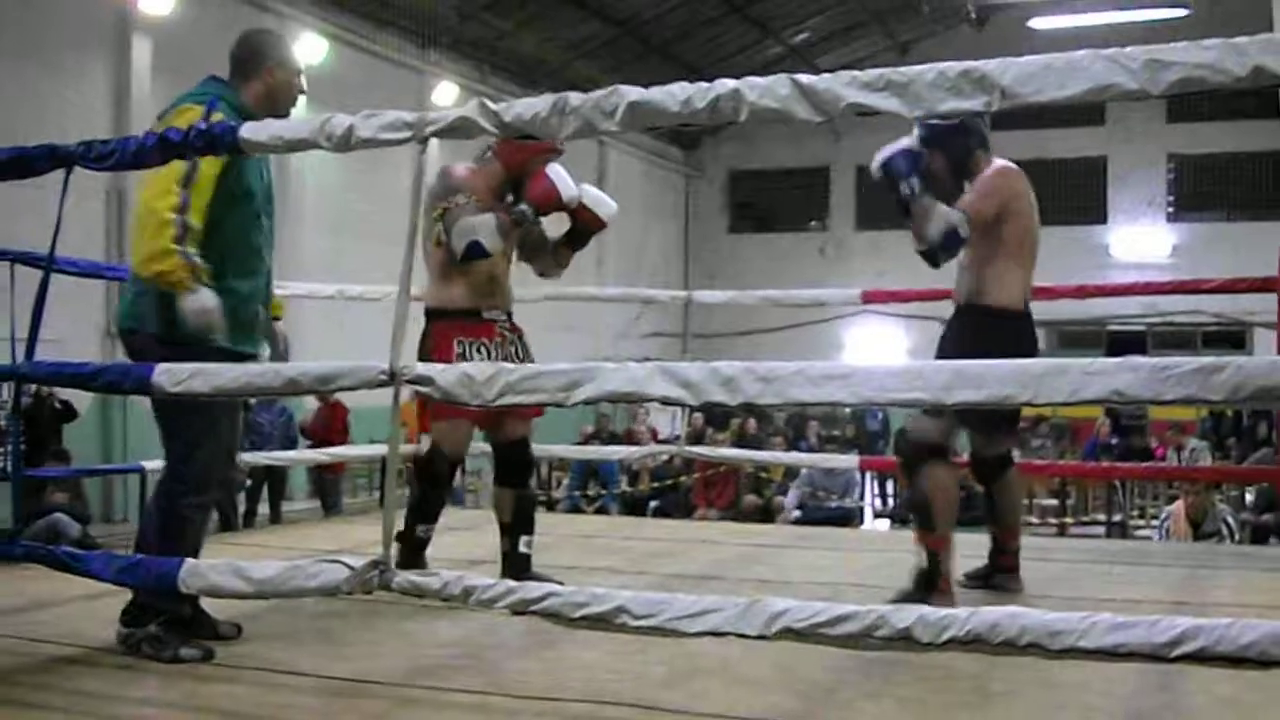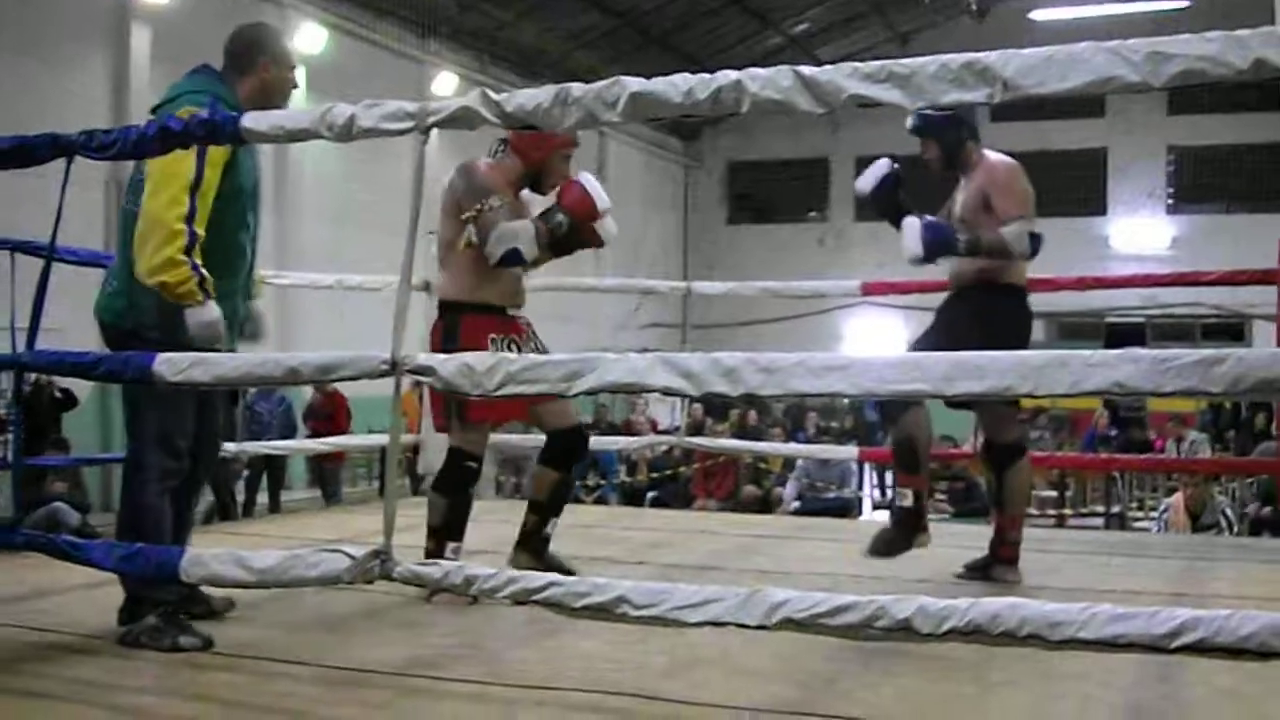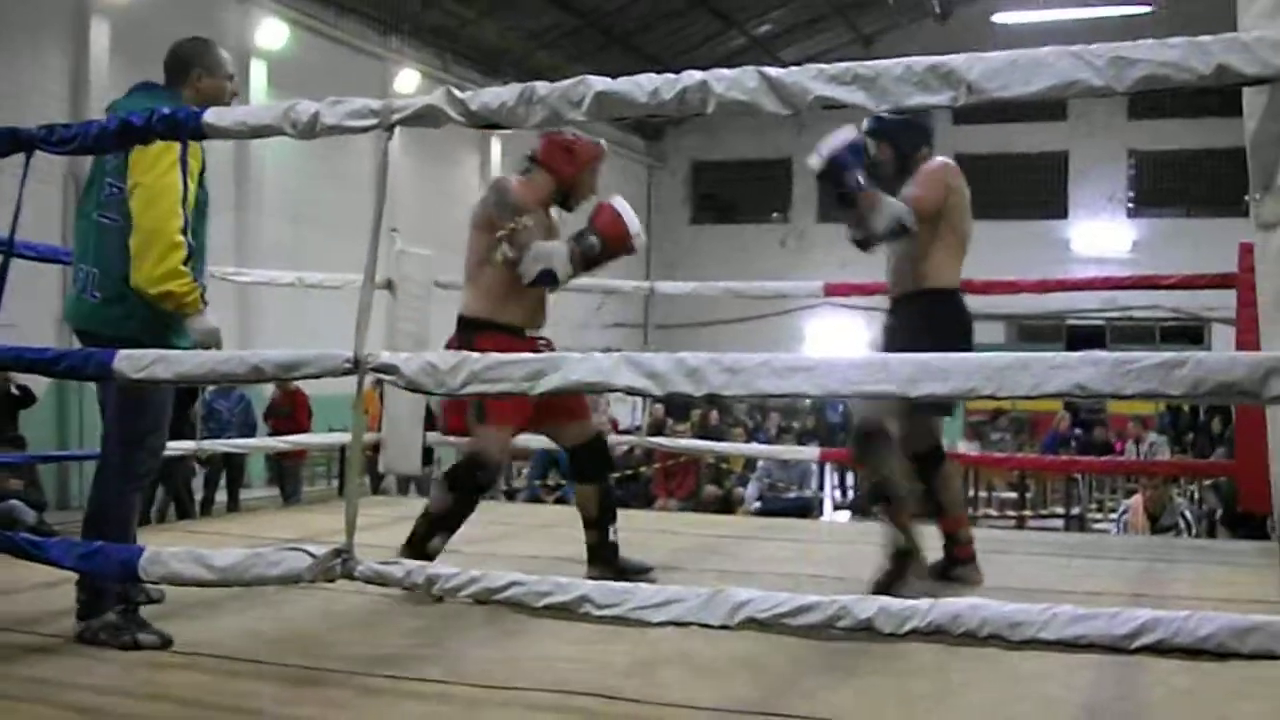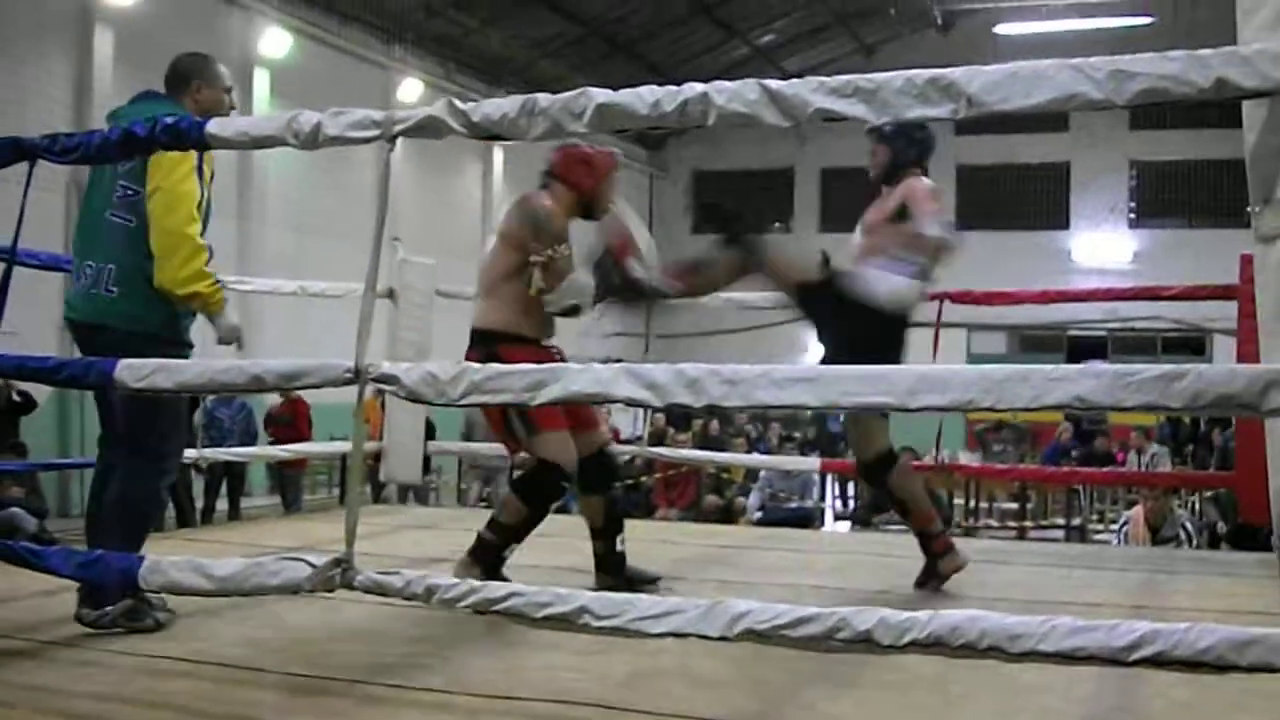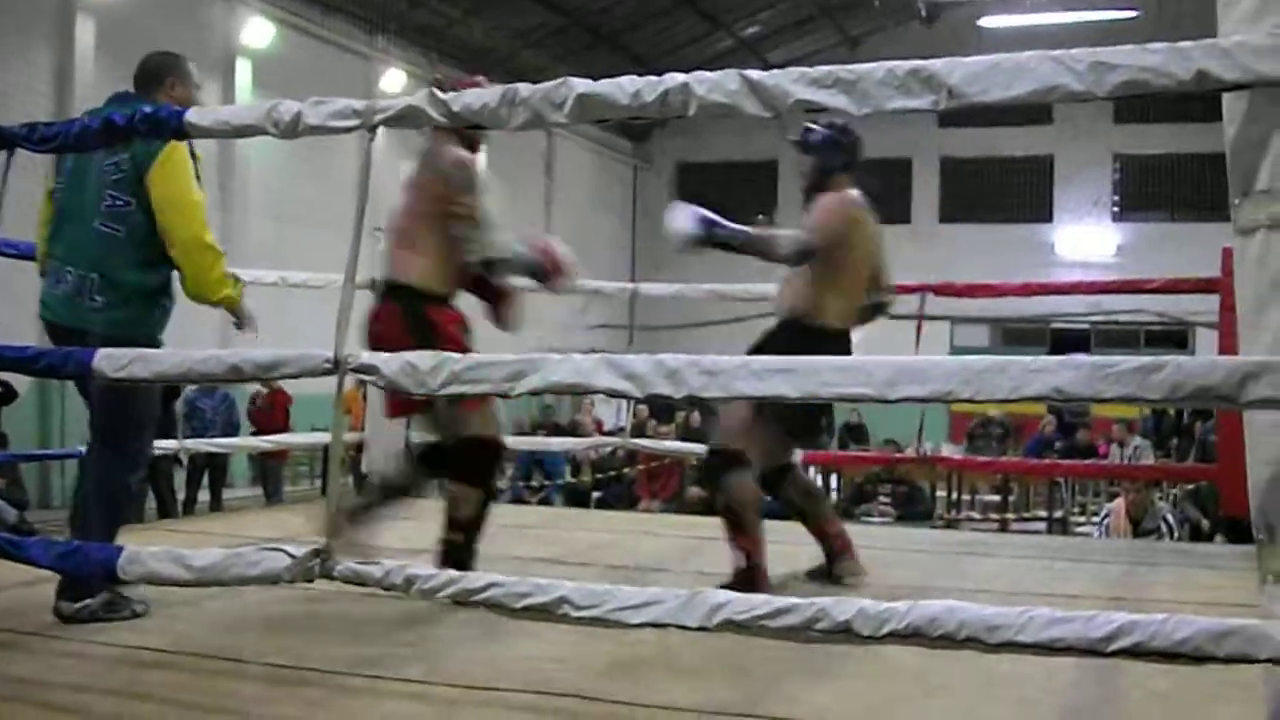
dt=0.3s
person 1, frame 1
right shoulder: (205, 117)
right elbow: (159, 208)
left wrist: (266, 311)
right wrist: (187, 286)
left hip: (216, 335)
right hip: (179, 331)
left knee: (210, 470)
right knee: (193, 474)
left ankle: (174, 603)
right ankle: (146, 616)
person 1, frame 2
right shoulder: (200, 116)
right elbow: (167, 216)
left wrist: (240, 299)
right wrist: (193, 296)
left hip: (187, 322)
right hip: (157, 322)
left knee: (198, 453)
right knee: (158, 461)
left ankle: (170, 584)
right ankle: (145, 610)
person 1, frame 3
left shoulder: (136, 122)
right shoulder: (169, 131)
right elbow: (158, 233)
right wrist: (192, 306)
left hip: (116, 314)
right hip: (134, 320)
left knee: (132, 452)
right knee: (130, 459)
left ankle: (111, 579)
right ankle: (103, 606)
person 1, frame 4
left shoulder: (123, 133)
right elbow: (177, 236)
right wrist: (214, 306)
left hip: (95, 310)
right hip: (142, 318)
left knee: (122, 449)
right knee: (152, 456)
left ankle: (107, 583)
right ankle: (108, 594)
person 1, frame 5
right shoulder: (162, 143)
left elbow: (51, 222)
right elbow: (190, 239)
right wrist: (231, 299)
left hip: (68, 310)
right hip: (120, 318)
left knee: (109, 441)
right knee: (123, 452)
right ankle: (84, 589)
person 2, frame 1
left shoulder: (999, 178)
right shoulder: (993, 186)
left elbow: (943, 234)
right elbow: (938, 252)
left wrist: (910, 184)
right wrist: (912, 191)
left hip: (986, 329)
right hip: (1008, 331)
left knee: (923, 444)
right knee: (991, 451)
left ankle: (934, 582)
right ankle: (1004, 566)
person 2, frame 2
left shoulder: (999, 171)
right shoulder: (969, 183)
left elbow: (1026, 240)
right elbow: (932, 248)
left wrist: (958, 237)
right wrist: (896, 210)
left hip: (989, 308)
right hip: (978, 309)
left knee: (901, 391)
right knee: (1005, 439)
left ankle: (911, 517)
right ankle: (1005, 557)
person 2, frame 3
left shoulder: (937, 171)
right shoulder: (915, 182)
left elbow: (892, 224)
right elbow: (866, 236)
left wrist: (855, 179)
right wrist: (849, 184)
left hip: (929, 316)
right hip: (917, 318)
left knee: (872, 429)
right knee: (923, 444)
left ankle: (905, 549)
right ankle: (961, 556)
person 2, frame 4
left shoulder: (919, 189)
right shoulder: (898, 195)
left elbow: (939, 237)
left wrist: (907, 263)
left hip: (861, 321)
right hip: (875, 328)
left knee: (752, 255)
right knee: (875, 457)
left ankle: (650, 283)
right ankle: (940, 551)
person 2, frame 5
left shoulder: (839, 205)
right shoulder: (862, 221)
left elbow: (794, 248)
right elbow: (876, 302)
left wrist: (720, 232)
left hip: (799, 343)
right hip: (822, 349)
left knee: (728, 452)
right knee: (775, 466)
left ankle: (750, 574)
right ankle: (840, 555)
person 3, frame 1
left shoulder: (511, 203)
right shoulder: (454, 181)
left elbow: (550, 263)
right elbow: (468, 244)
left wrist: (582, 230)
right wrist: (529, 207)
left hip: (504, 335)
right hip: (454, 335)
left knee: (517, 454)
right knee: (447, 452)
left ankle: (516, 566)
right ankle: (410, 554)
person 3, frame 2
left shoulder: (517, 198)
right shoulder: (475, 177)
right elbow: (506, 249)
left wrist: (571, 240)
right wrist: (563, 215)
left hip: (513, 330)
right hip: (470, 330)
left knee: (570, 434)
right knee: (467, 454)
left ankle: (532, 547)
right ankle: (438, 566)
person 3, frame 3
left shoulder: (540, 214)
right shoulder: (507, 194)
right elbow: (536, 267)
left wrist: (598, 250)
right wrist: (595, 240)
left hip: (529, 347)
right hip: (485, 345)
left knee: (590, 447)
right knee: (486, 460)
left ankle: (604, 558)
right ankle: (414, 556)
person 3, frame 4
left shoulder: (553, 219)
right shoulder: (538, 214)
left elbow: (563, 292)
right elbow: (562, 296)
left hip: (531, 353)
right hip: (501, 356)
left knee: (597, 456)
right knee: (559, 465)
left ankle: (612, 567)
right ankle: (481, 562)
person 3, frame 5
left shoulder: (436, 162)
right shoulder: (454, 161)
right elbow: (483, 246)
left wrist: (491, 289)
right wrist: (536, 262)
left hip: (405, 311)
right hip: (420, 316)
left knee: (457, 433)
right knee: (480, 442)
left ankle: (362, 508)
right ankle: (453, 569)
